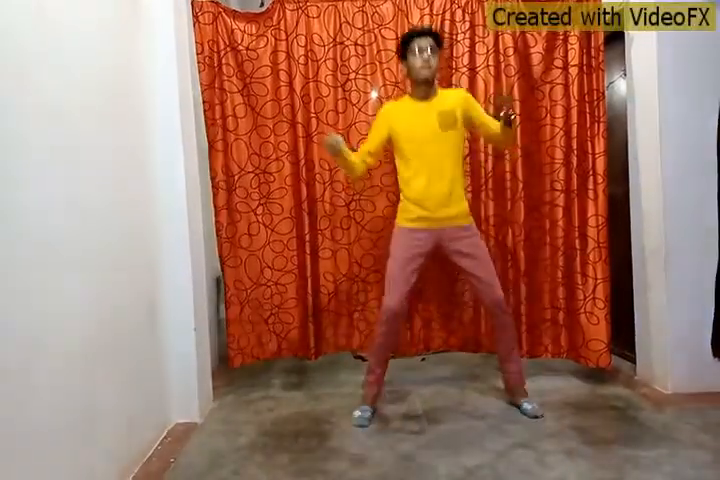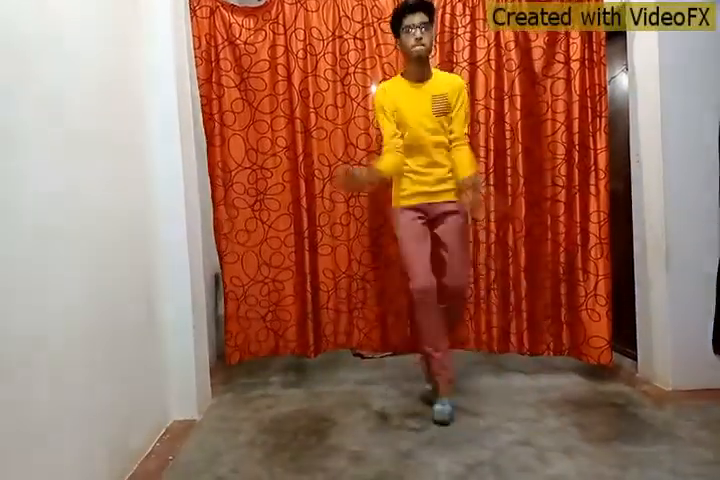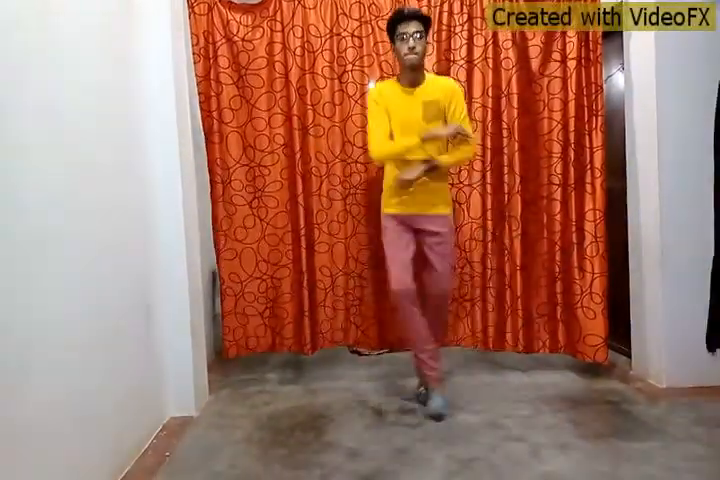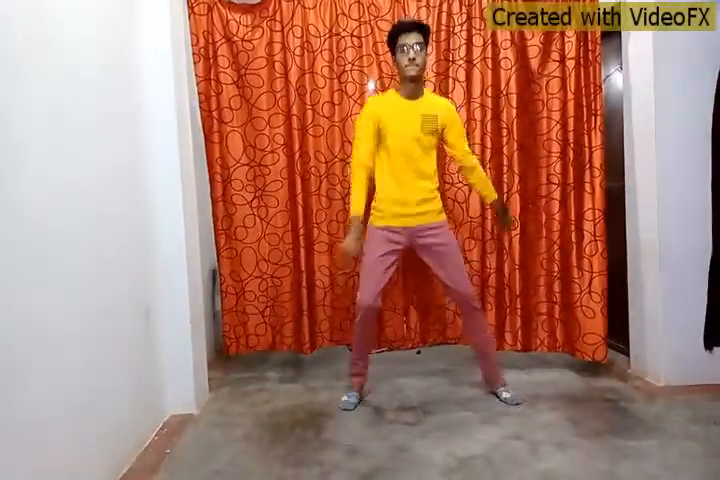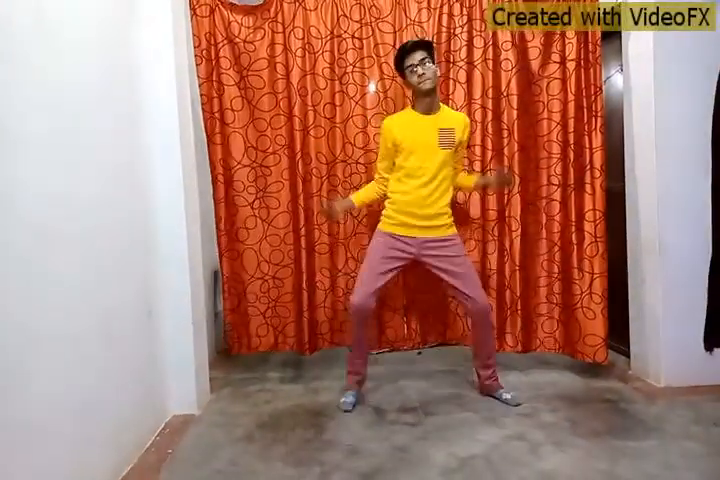
dt=0.2s
person 1, frame 1
left shoulder: (460, 100)
right shoulder: (390, 112)
left elbow: (500, 140)
right elbow: (360, 165)
left wrist: (506, 122)
right wrist: (341, 152)
left hip: (459, 222)
right hip: (412, 225)
left knee: (496, 301)
right knee: (393, 308)
left ankle: (516, 389)
right ankle: (370, 396)
person 1, frame 2
left shoulder: (453, 85)
right shoulder: (386, 93)
left elbow: (460, 145)
right elbow: (393, 155)
left wrist: (470, 185)
right wrist: (370, 175)
left hip: (449, 200)
right hip: (408, 202)
left knee: (456, 285)
right knee: (422, 286)
left ankle: (433, 367)
right ankle: (443, 382)
person 1, frame 3
left shoulder: (448, 88)
right shoulder: (380, 95)
left elbow: (468, 146)
right elbow: (378, 151)
left wrist: (425, 169)
right wrist: (432, 134)
left hip: (437, 209)
right hip: (396, 211)
left knee: (439, 292)
right knee: (402, 289)
left ankle: (429, 372)
right ankle: (432, 379)
person 1, frame 4
left shoulder: (443, 109)
right shoulder: (375, 108)
left elbow: (465, 161)
right elbow: (360, 170)
left wrist: (497, 203)
right wrist: (354, 228)
left hip: (431, 223)
right hip: (385, 224)
left knee: (467, 296)
right knee: (366, 303)
left ankle: (494, 378)
right ankle: (357, 383)
person 1, frame 5
left shoulder: (459, 122)
right shoulder: (392, 126)
right elbow: (382, 181)
left wrist: (488, 181)
right wrist: (348, 203)
left hip: (440, 235)
right hip: (393, 232)
left knee: (480, 306)
right knee: (360, 303)
left ankle: (488, 381)
right ankle: (354, 382)
